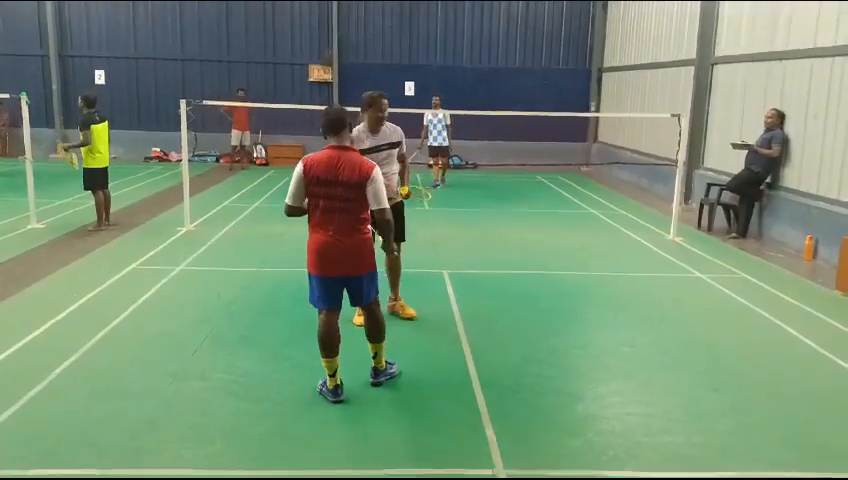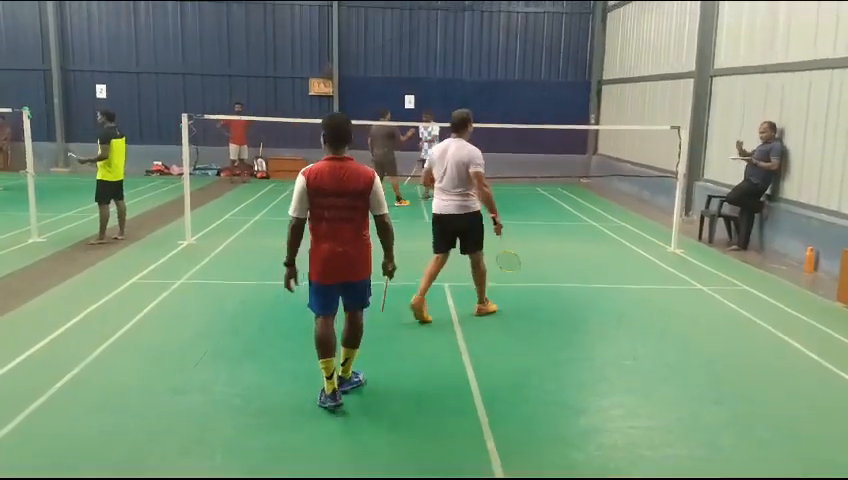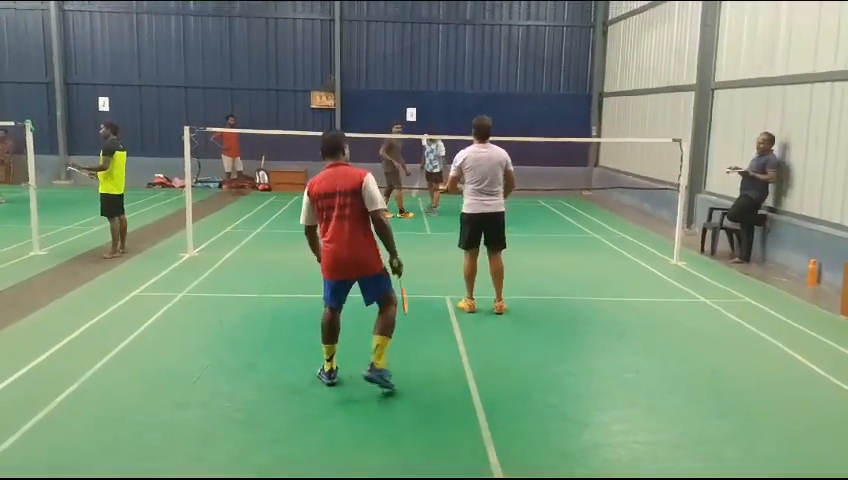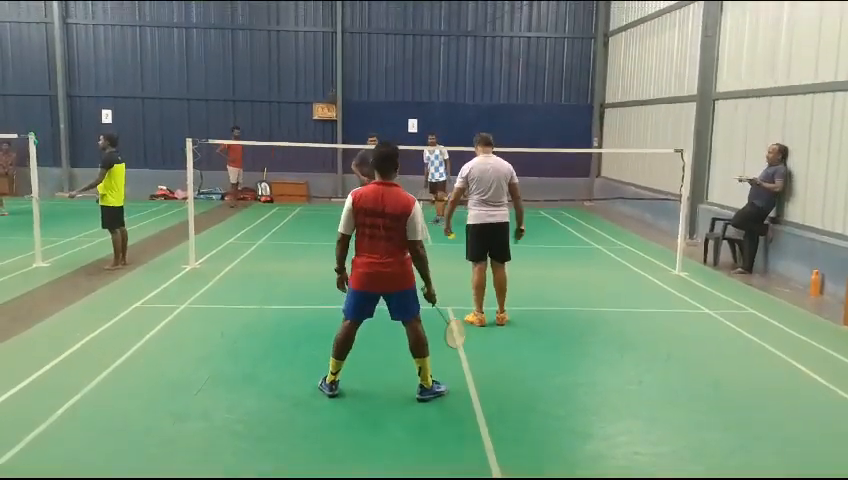
dt=1s
person 1, frame 1
left shoulder: (307, 164)
right shoulder: (368, 168)
left elbow: (291, 210)
right elbow: (383, 217)
right wrist: (389, 243)
left hip: (322, 252)
right hip: (358, 252)
left knee: (327, 313)
right knee: (371, 307)
left ankle: (333, 383)
right ankle: (379, 368)
person 1, frame 2
left shoulder: (309, 175)
right shoulder: (368, 176)
left elbow: (295, 224)
right elbow: (383, 223)
left wrist: (290, 263)
right wrist: (389, 258)
left hip: (323, 261)
right hip: (357, 261)
left knee: (324, 320)
right knee: (354, 314)
left ankle: (330, 388)
right ankle: (345, 374)
person 1, frame 3
left shoulder: (313, 186)
right shoulder: (362, 177)
left elbow: (310, 230)
right elbow: (379, 220)
left wrist: (322, 258)
right wrist: (393, 255)
left hip: (333, 259)
right hip: (365, 258)
left knee: (332, 310)
right knee: (388, 304)
left ankle: (329, 368)
right ankle: (377, 365)
person 1, frame 4
left shoulder: (356, 196)
right shoulder: (409, 203)
left elbow: (342, 239)
right elbow: (417, 248)
left wrist: (340, 271)
right wrist: (428, 283)
left hip: (364, 274)
right hip: (399, 276)
left knee: (349, 324)
right knee: (414, 324)
left ankle: (331, 380)
right ankle: (426, 384)
person 2, frame 1
left shoulder: (396, 132)
right shoulder: (354, 138)
left elbow: (403, 161)
left wrist: (404, 185)
left hip: (393, 203)
left knee: (394, 251)
left ankle: (395, 301)
person 2, frame 2
left shoulder: (436, 149)
right shoulder: (472, 152)
left elbow: (427, 179)
right elbow: (482, 187)
right wrist: (495, 215)
left hip: (440, 211)
right hip: (467, 212)
left knee: (439, 257)
right knee: (476, 257)
left ankle: (420, 298)
right ankle: (482, 303)
person 2, frame 3
left shoulder: (463, 155)
right shoulder: (502, 154)
left elbow: (451, 186)
right elbow: (511, 184)
left hip: (471, 211)
right hip: (496, 211)
left knee: (470, 255)
right knee: (495, 255)
left ankle: (469, 300)
right ankle: (499, 301)
person 2, frame 4
left shoulder: (469, 167)
right shoulder: (506, 166)
left elbow: (454, 198)
right elbow: (517, 199)
left wrist: (447, 222)
right wrist: (520, 224)
left hip: (477, 222)
right hip: (501, 221)
left knee: (479, 267)
right knee: (499, 268)
left ankle: (479, 314)
right ankle: (501, 313)
person 3, frame 1
left shoulder: (85, 120)
right shoulder: (102, 117)
left elbow: (86, 141)
left wrist: (70, 146)
left hip: (92, 162)
right hip: (104, 160)
left knee: (97, 191)
right knee: (105, 190)
left ankle: (100, 223)
right ankle: (107, 219)
person 3, frame 2
left shoulder: (105, 133)
right shoulder: (119, 132)
left elbow: (104, 155)
left wrist: (87, 160)
right wrist: (96, 161)
left hip: (106, 175)
right hip: (118, 174)
left knee: (103, 204)
right knee: (119, 201)
left ankle: (101, 236)
right ankle: (122, 232)
person 3, frame 3
left shoulder: (108, 145)
right shoulder: (120, 145)
left elbow: (104, 166)
left wrist: (82, 167)
right wrist: (98, 173)
left hip: (109, 188)
right hip: (118, 187)
left knee: (112, 218)
right knee: (120, 216)
left ankle: (114, 250)
right ankle: (122, 246)
person 3, frame 4
left shoulder: (107, 158)
right shoulder: (118, 157)
left elbow: (98, 180)
left wrist: (78, 191)
right wrist: (103, 194)
left hip: (109, 200)
right hip: (117, 199)
left knee: (114, 230)
right knee: (121, 228)
left ankle: (117, 262)
right ankle: (123, 258)
person 4, frame 1
left shoulder: (778, 134)
right shoulder: (767, 132)
left elbow: (775, 153)
left wrist: (756, 149)
right wrist: (750, 146)
left hip: (758, 171)
right hip: (753, 169)
left knee: (732, 185)
right knee: (746, 201)
left ankle: (757, 194)
right ankle: (740, 232)
person 4, frame 2
left shoulder: (776, 146)
right shoulder: (762, 145)
left elbow: (774, 166)
right elbow: (747, 155)
left wrist: (755, 162)
right wrist: (740, 149)
left hip: (758, 182)
right hip: (752, 181)
left knee: (732, 197)
right knee: (746, 212)
left ankle: (759, 206)
right ankle: (741, 244)
person 4, frame 3
left shoulder: (771, 159)
right shoulder: (757, 157)
left elbow: (772, 178)
left wrist: (752, 174)
right wrist: (739, 170)
left hip: (754, 195)
right hip: (747, 194)
left knee: (732, 215)
right knee: (746, 225)
left ankle: (762, 219)
right ankle: (744, 256)
person 4, frame 4
left shoulder: (780, 169)
right shoulder: (770, 167)
left elbow: (778, 188)
left wrist: (759, 182)
right wrist: (751, 181)
left hip: (761, 205)
right hip: (756, 204)
left knee: (736, 221)
right knee: (750, 236)
left ankle: (764, 229)
right ankle: (746, 267)
